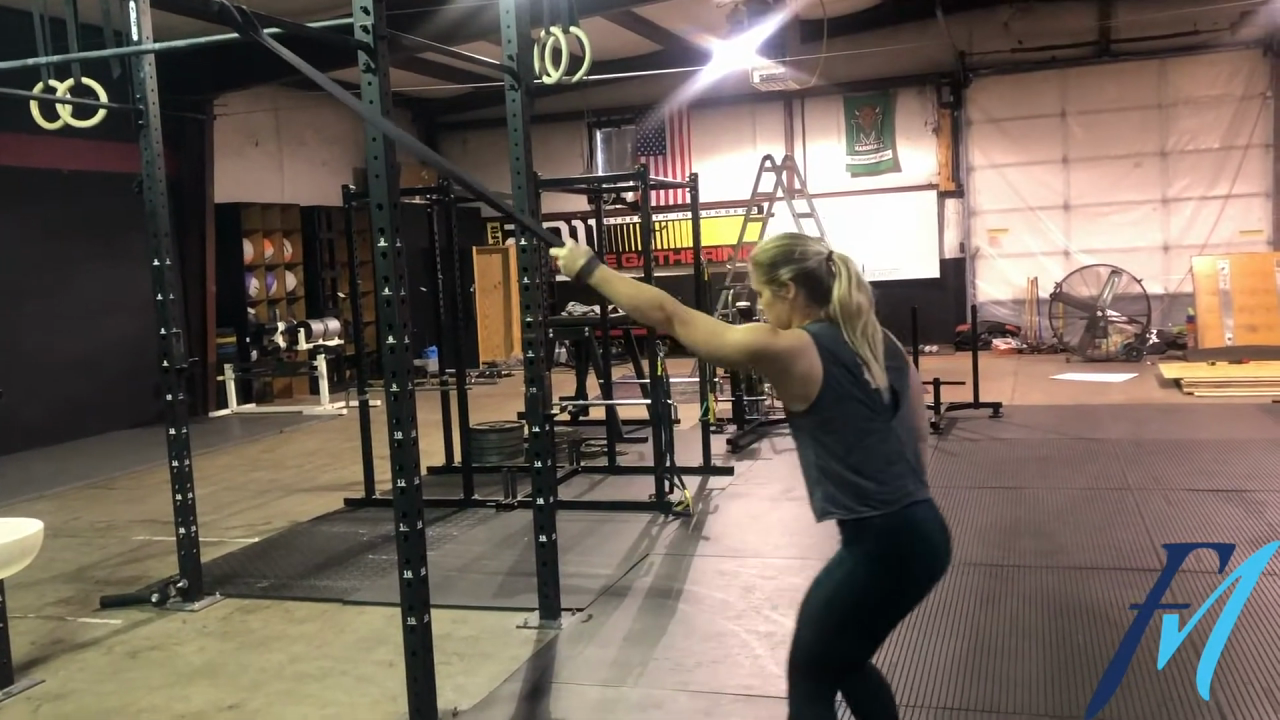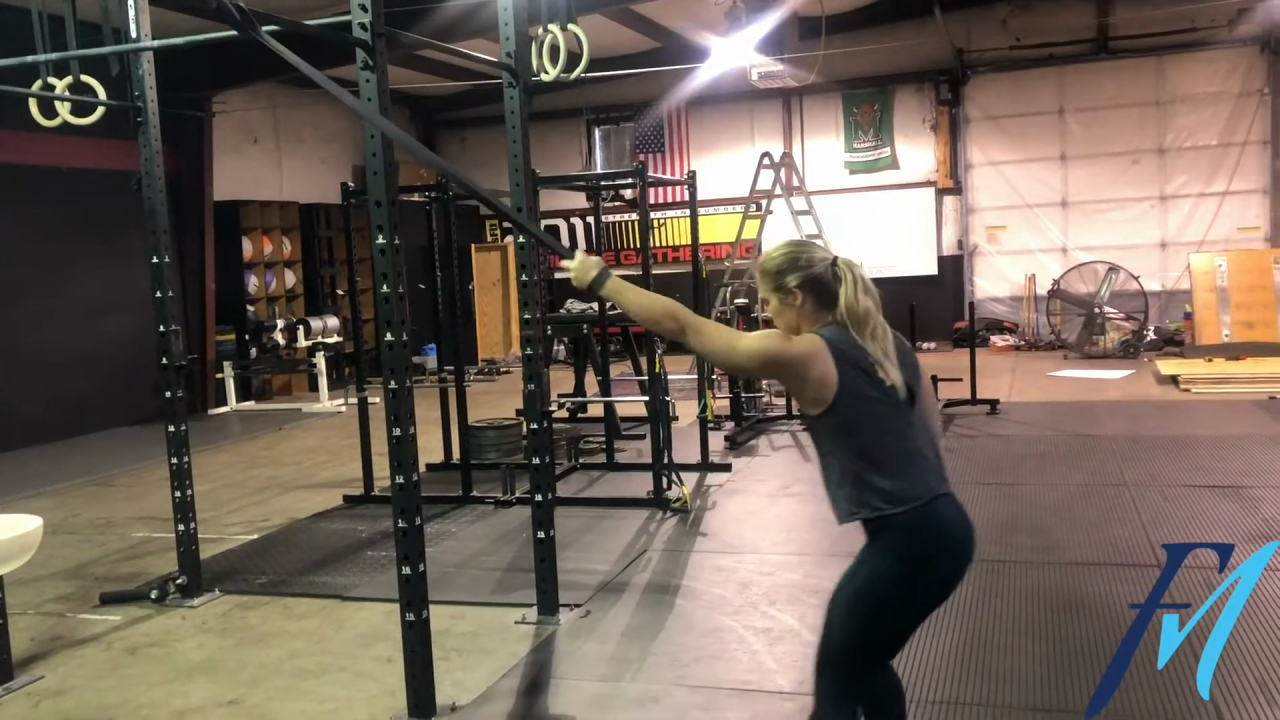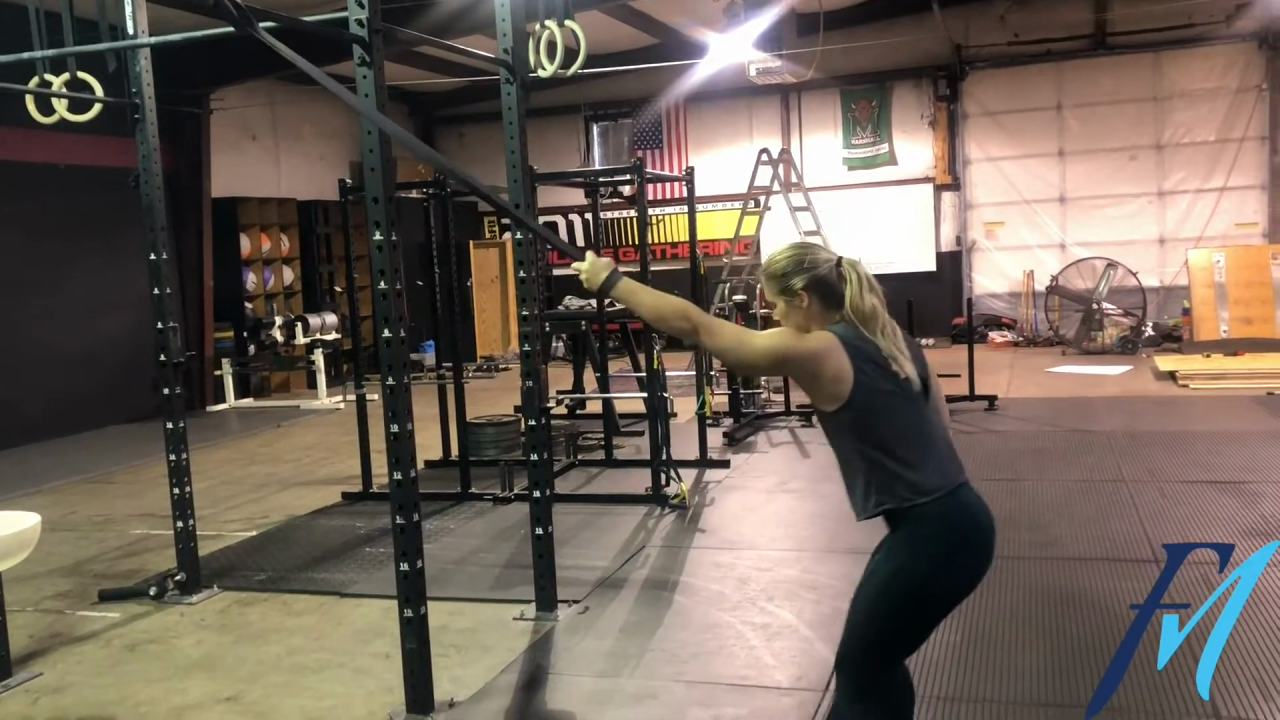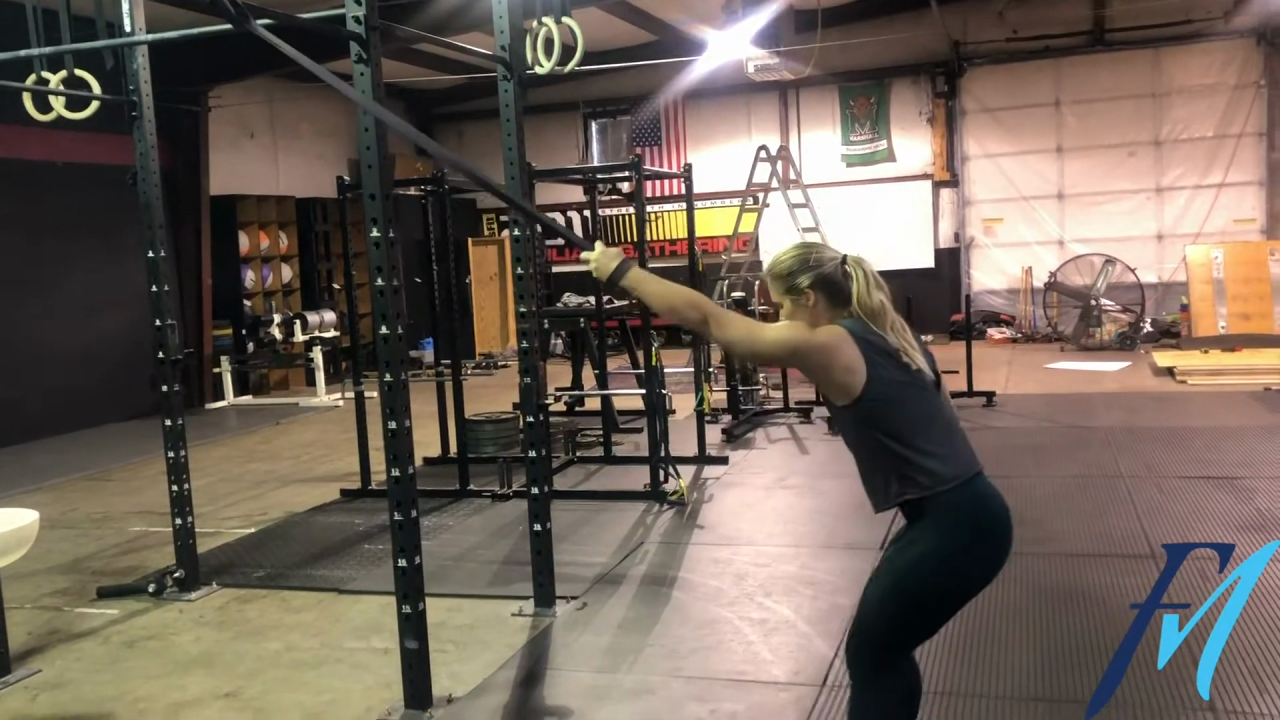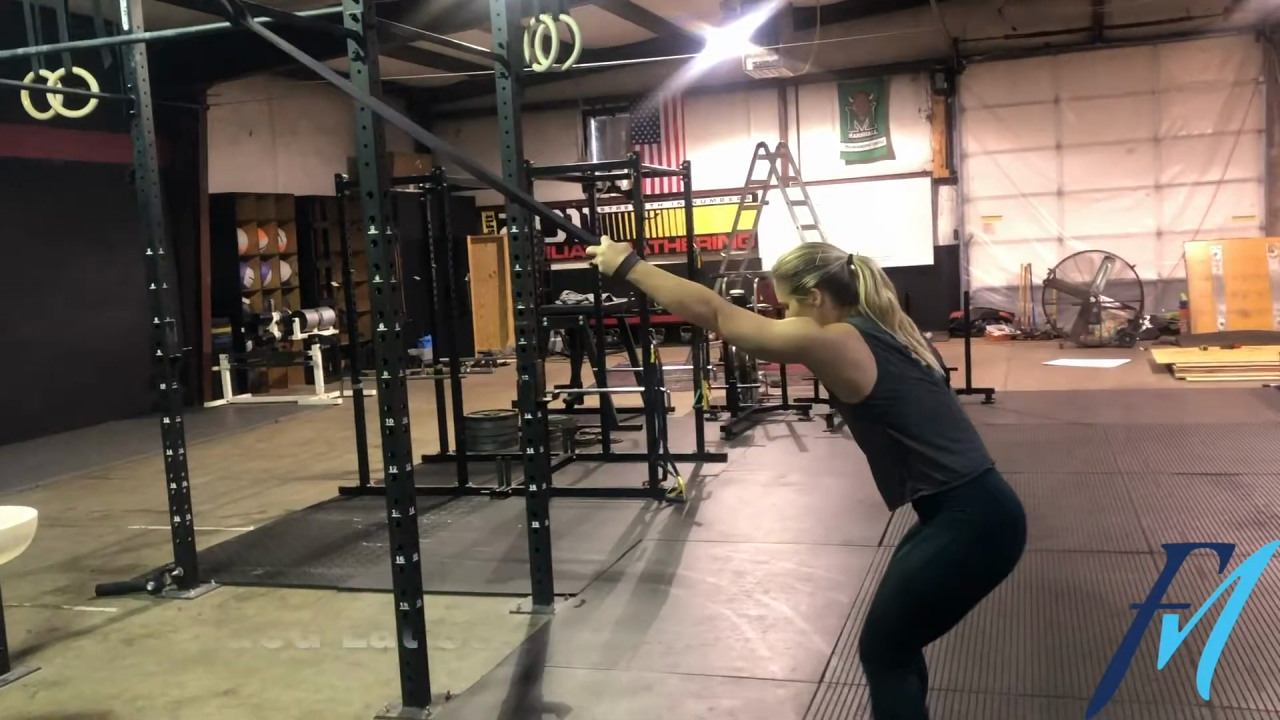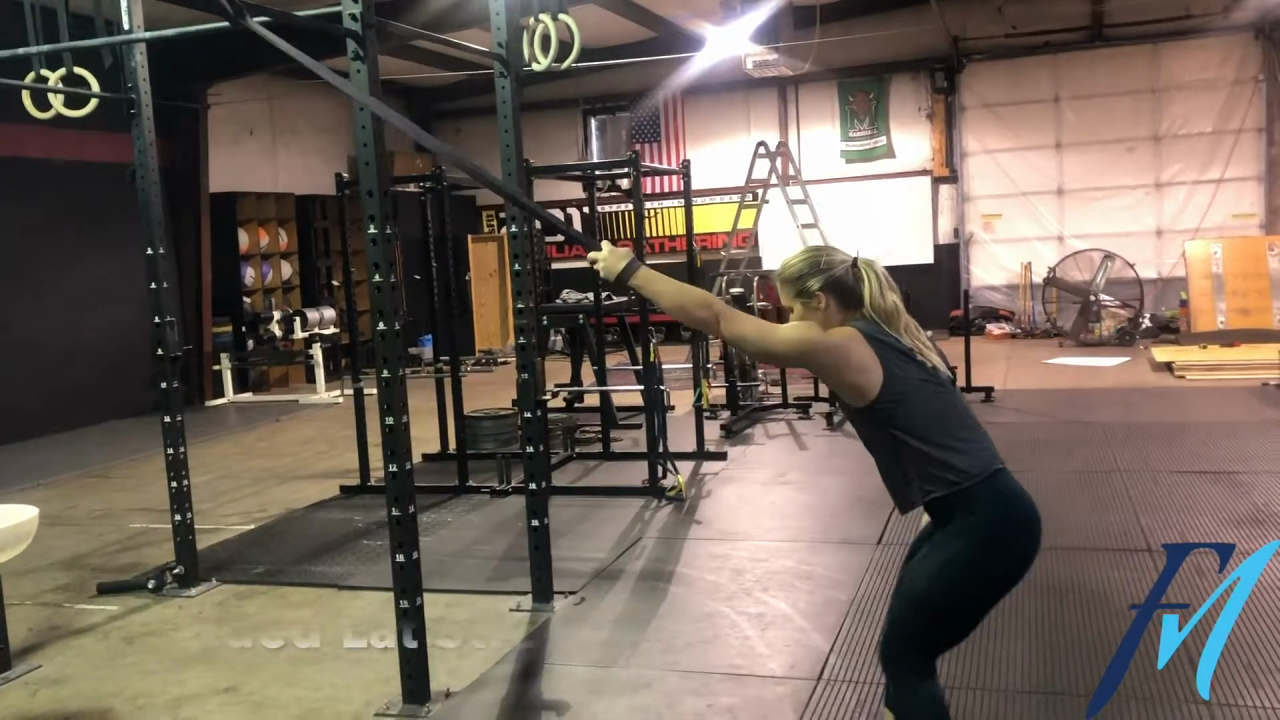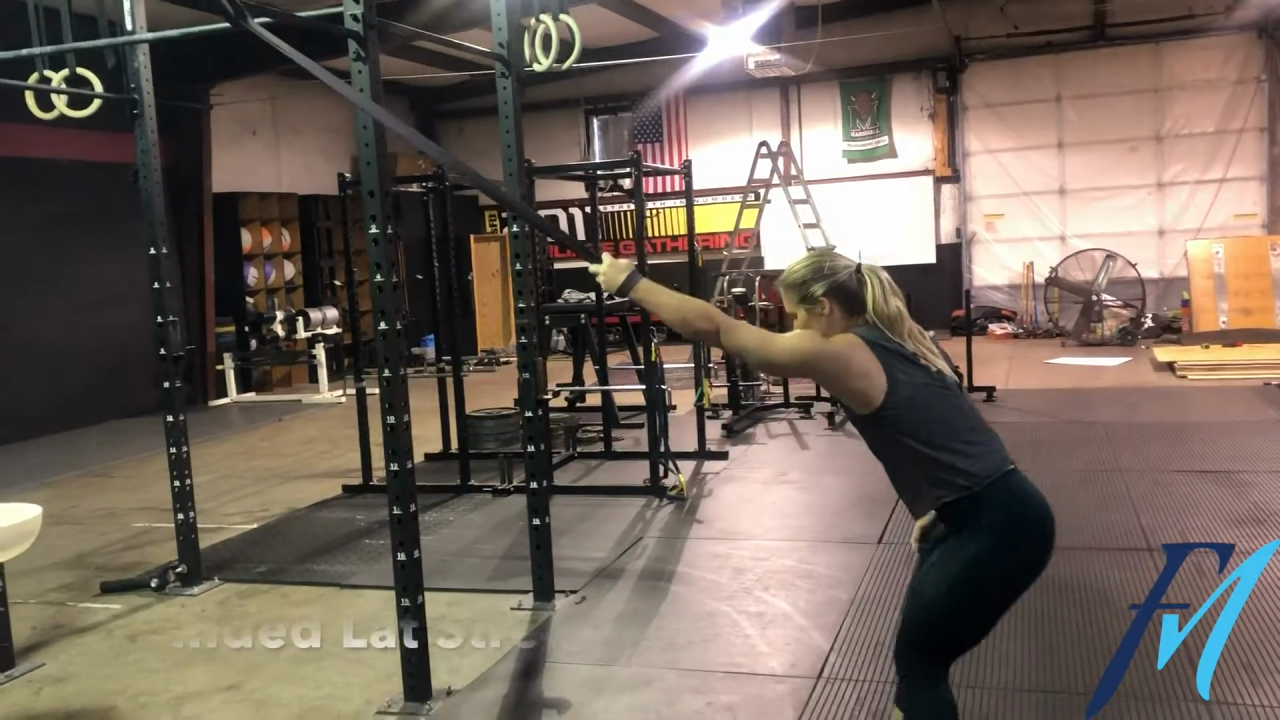
dt=0.1s
person 1, frame 1
left shoulder: (789, 352)
right shoulder: (882, 346)
left elbow: (670, 316)
right elbow: (916, 442)
left wrist: (589, 268)
left hip: (882, 544)
right hip: (917, 531)
left knee: (810, 680)
right knee: (840, 661)
person 1, frame 2
left shoulder: (802, 356)
right shoulder: (884, 345)
left elbow: (683, 326)
right elbow: (928, 434)
left wrist: (599, 280)
left hip: (912, 541)
right hip: (934, 527)
left knee: (838, 677)
right knee: (860, 661)
person 1, frame 3
left shoulder: (815, 353)
right shoulder: (889, 342)
left elbow: (695, 326)
left wrist: (610, 281)
left hip: (935, 534)
right hip: (954, 520)
left knee: (857, 673)
right knee: (874, 656)
person 1, frame 4
left shoulder: (826, 347)
right shoulder: (885, 336)
left elbow: (704, 317)
left wrist: (620, 270)
left hip: (958, 526)
right hip: (956, 513)
left knee: (869, 656)
right knee: (883, 647)
person 1, frame 5
left shoulder: (835, 345)
right shoulder: (892, 334)
left elbow: (712, 312)
left wrist: (626, 265)
left hip: (972, 521)
right hip: (965, 509)
left knee: (882, 651)
right knee: (894, 642)
person 1, frame 6
left shoulder: (837, 348)
right shoulder: (895, 337)
left elbow: (716, 317)
left wrist: (628, 270)
left hip: (987, 523)
right hip: (972, 511)
left knee: (904, 653)
right knee: (906, 639)
person 1, frame 7
left shoulder: (841, 355)
right shoulder: (900, 342)
left elbow: (717, 328)
left wrist: (629, 282)
right wrist: (935, 512)
left hip: (999, 526)
right hip: (980, 514)
left knee: (918, 657)
right knee: (918, 642)
